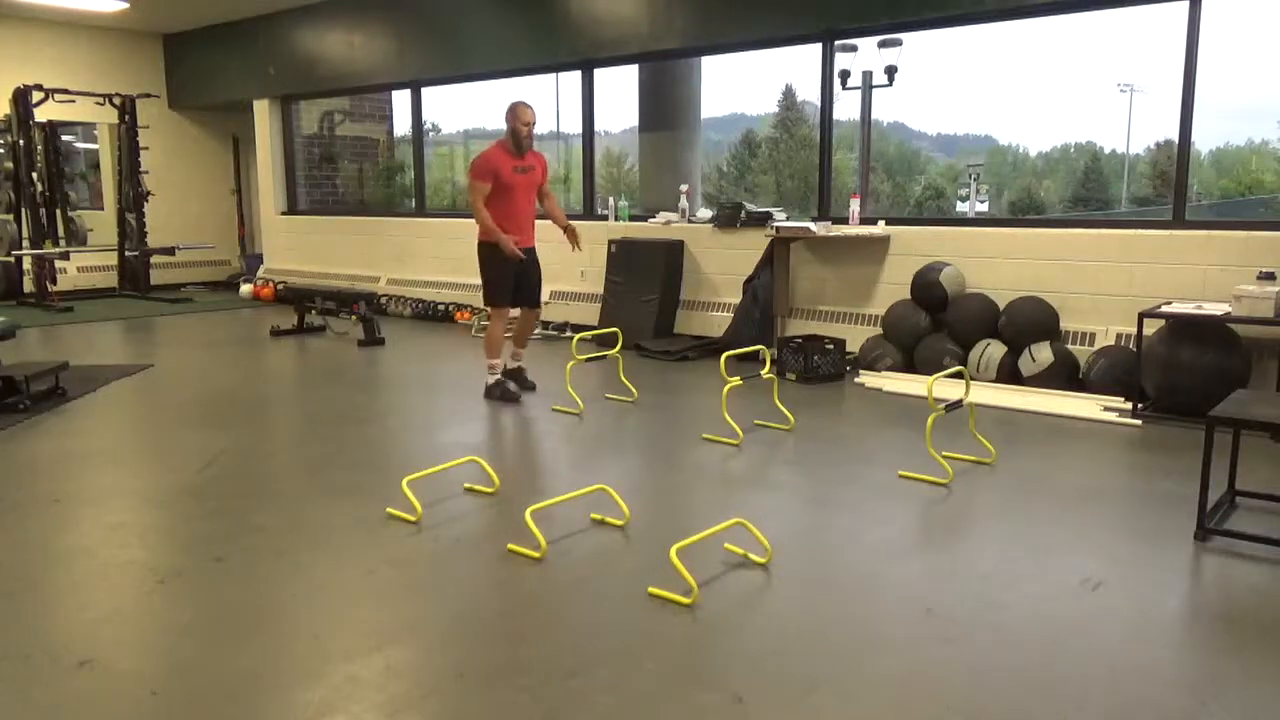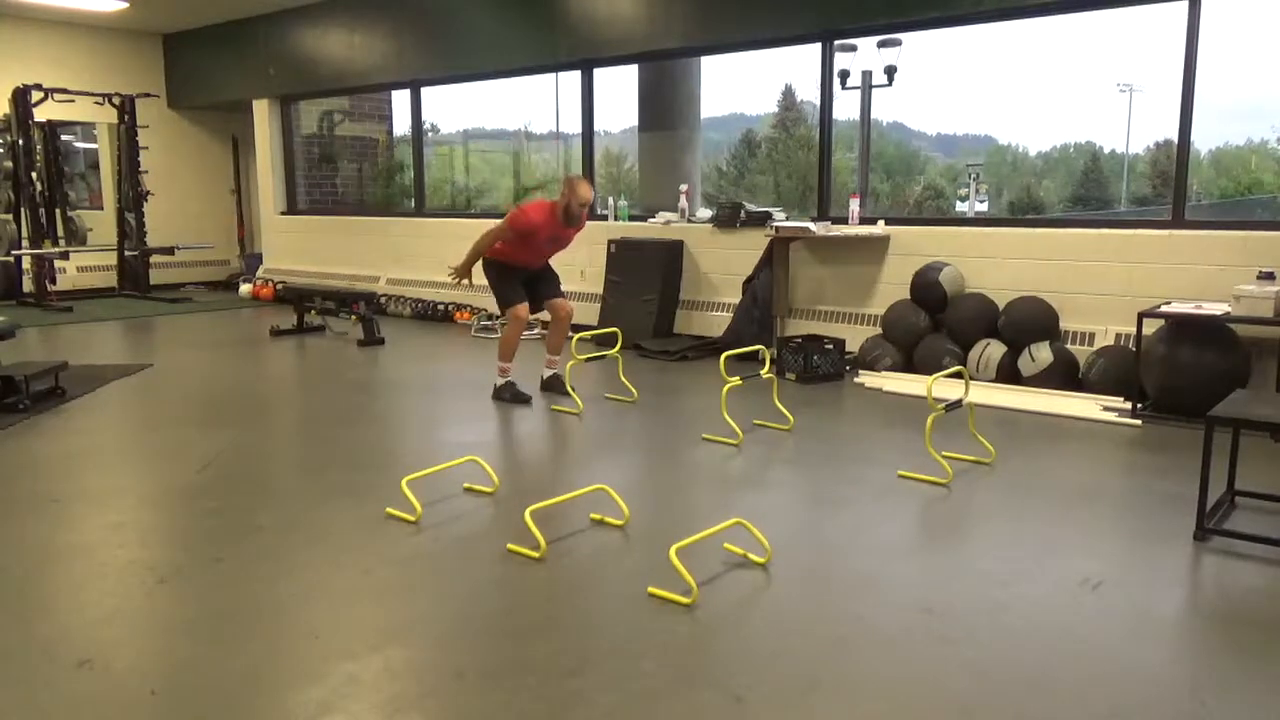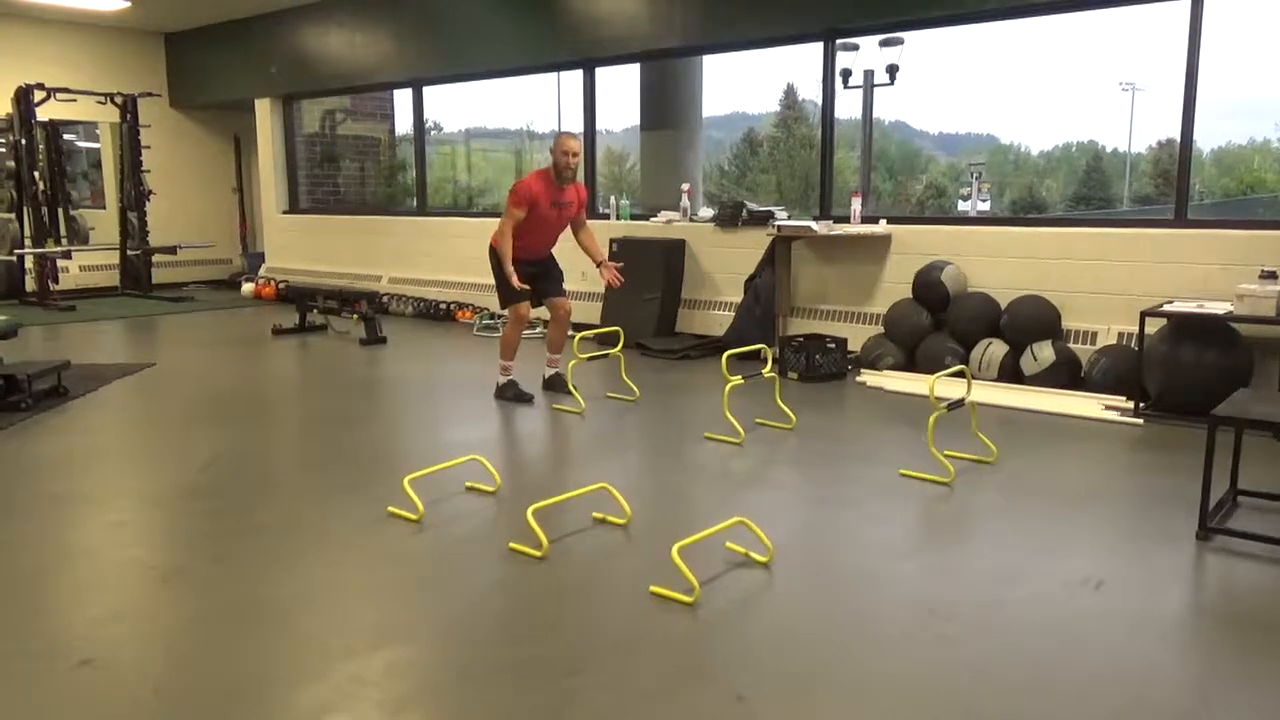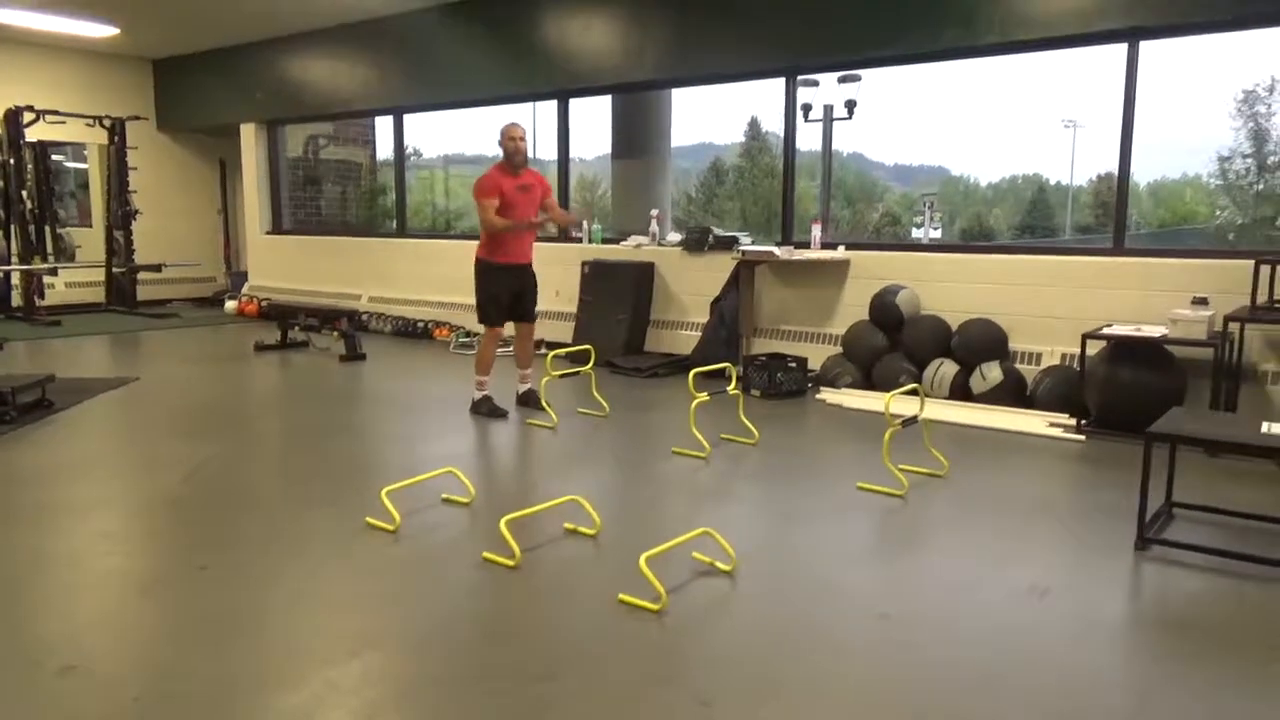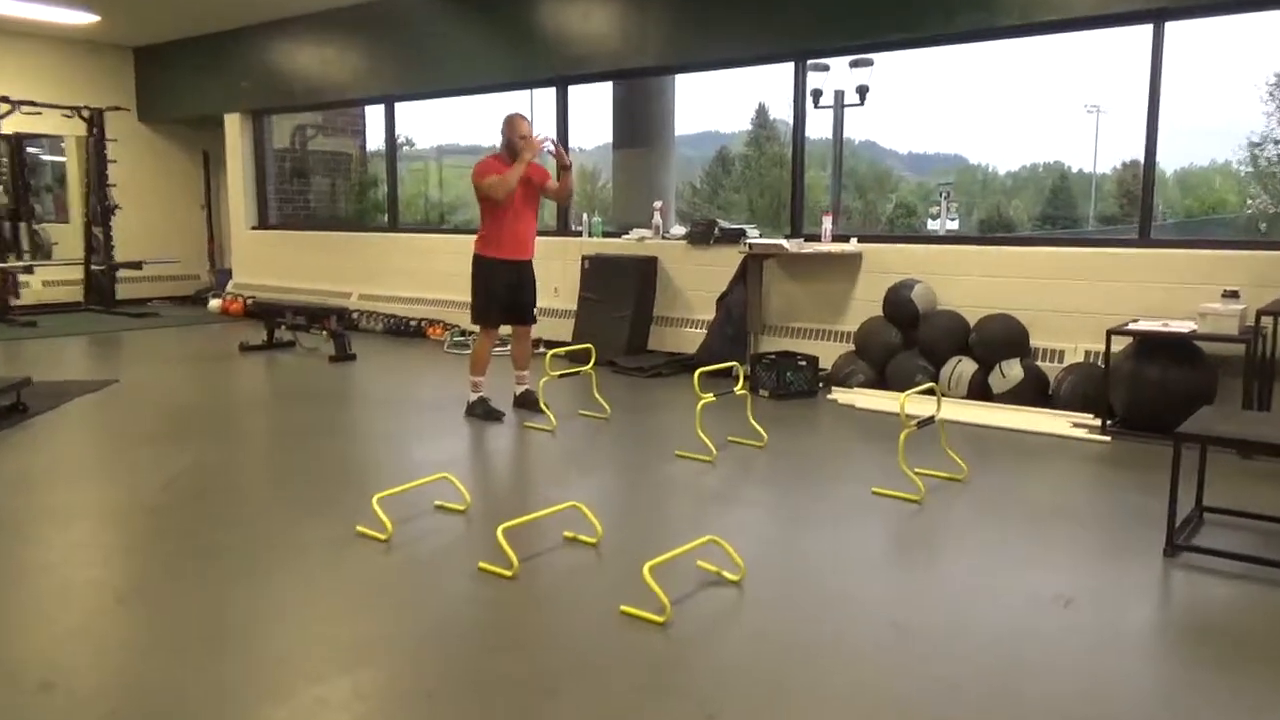
dt=1s
person 1, frame 1
left shoulder: (538, 160)
right shoulder: (487, 160)
left elbow: (546, 197)
right elbow: (476, 204)
left wrist: (565, 226)
right wrist: (499, 238)
left hip: (526, 246)
right hip: (496, 247)
left knee: (531, 310)
right knee: (500, 312)
left ankle: (513, 365)
right ankle: (493, 380)
person 1, frame 2
left shoulder: (578, 221)
right shoulder: (531, 216)
right elbow: (491, 237)
right wrist: (466, 266)
left hip: (535, 266)
right hip: (503, 264)
left knee: (564, 311)
right knee: (520, 315)
left ankle: (550, 375)
right ankle: (502, 383)
person 1, frame 3
left shoulder: (578, 192)
right shoulder: (528, 187)
left elbow: (581, 229)
right elbow: (505, 228)
left wrist: (601, 262)
right wrist: (509, 269)
left hip: (541, 256)
right hip: (511, 254)
left knee: (563, 310)
right knee: (520, 313)
left ankle: (552, 374)
right ankle: (504, 381)
person 1, frame 4
left shoulder: (537, 179)
right shoulder: (490, 180)
left elbow: (554, 212)
right elbow: (488, 223)
left wrist: (570, 220)
right wrist: (522, 224)
left hip: (523, 265)
right hip: (493, 265)
left knee: (527, 328)
right knee: (494, 330)
left ankle: (524, 389)
right ankle: (480, 396)
person 1, frame 5
left shoulder: (536, 170)
right shoulder: (487, 167)
left elbow: (561, 192)
right elbow: (498, 191)
left wrist: (565, 167)
right wrist: (522, 161)
left hip: (522, 262)
right hip: (492, 260)
left knee: (523, 327)
right knee: (489, 330)
left ankle: (523, 391)
right ankle: (476, 398)
